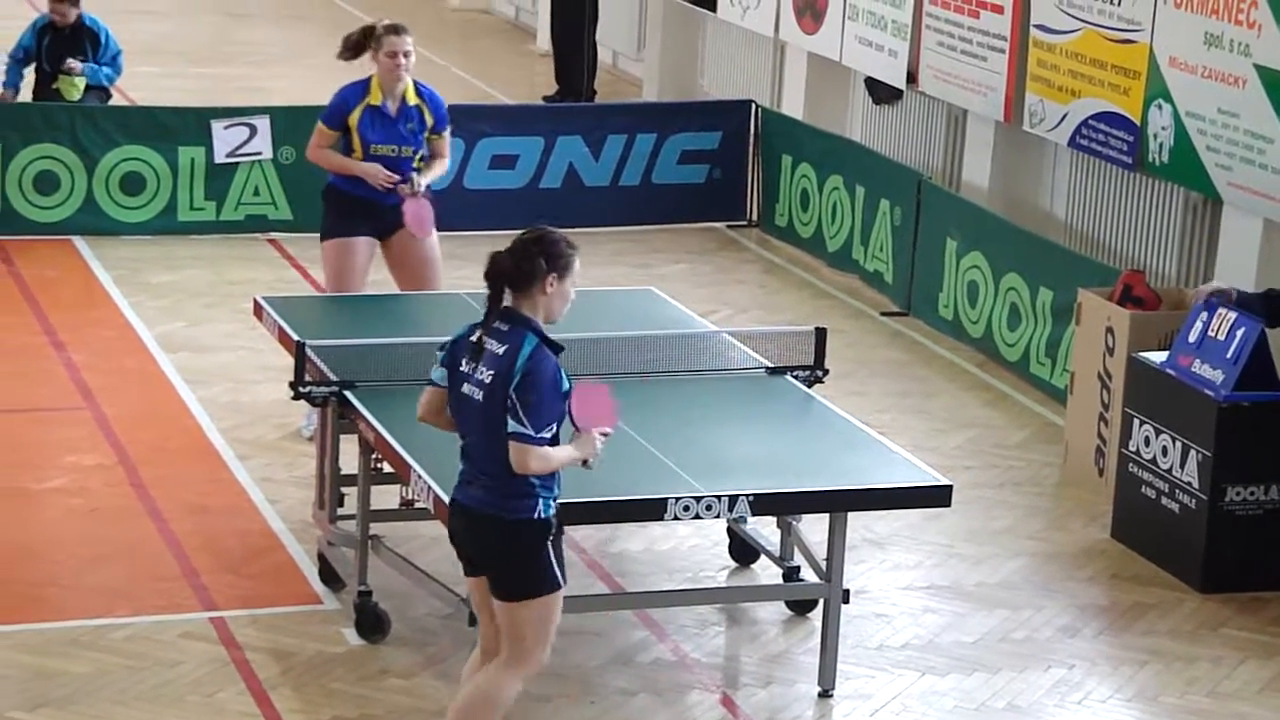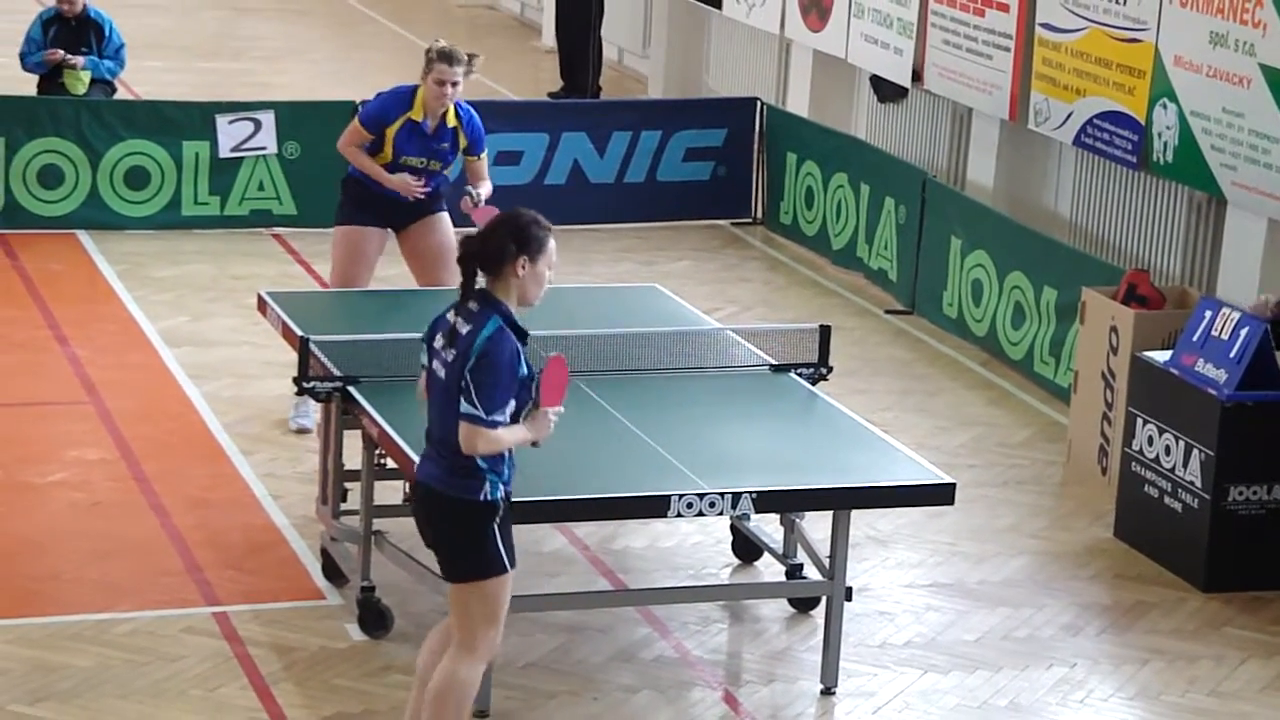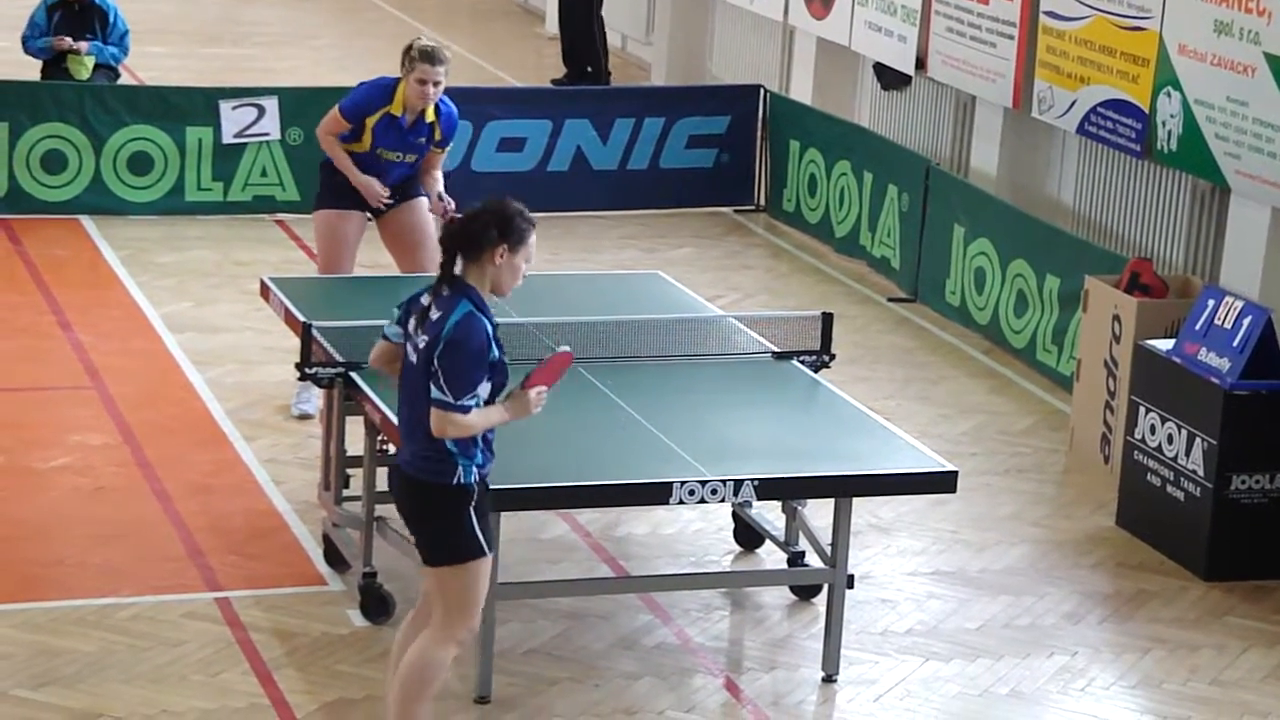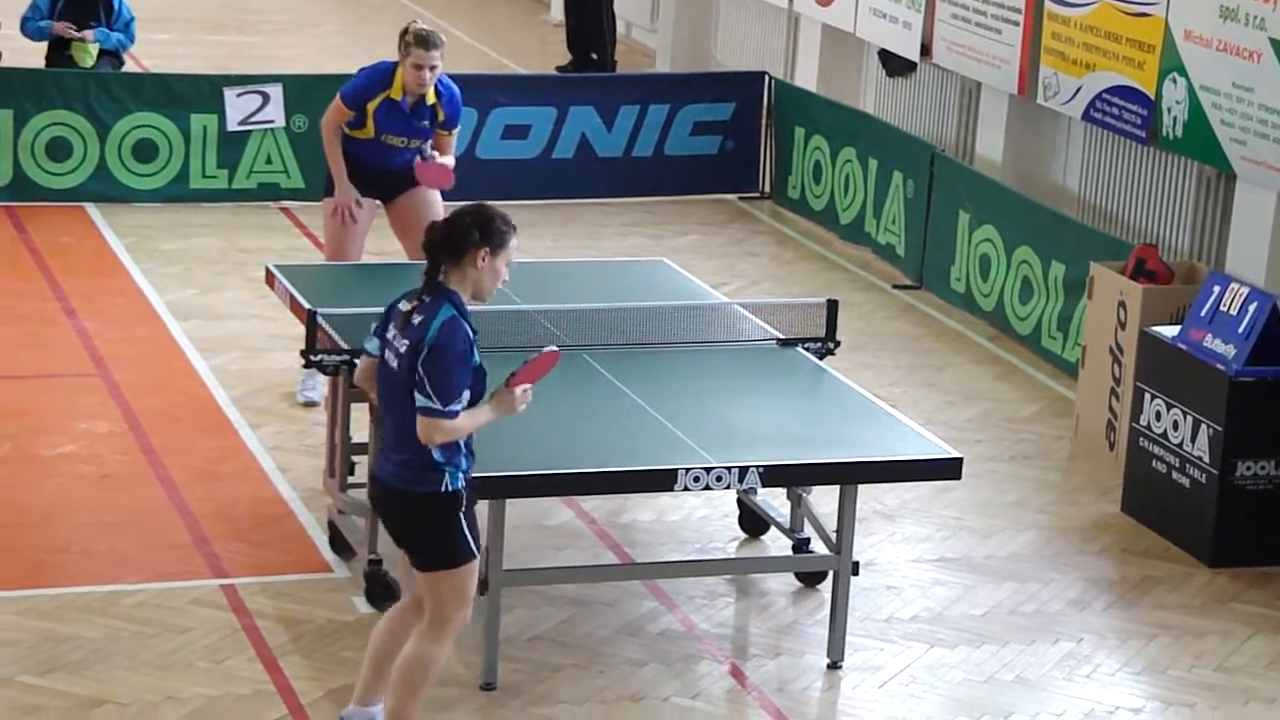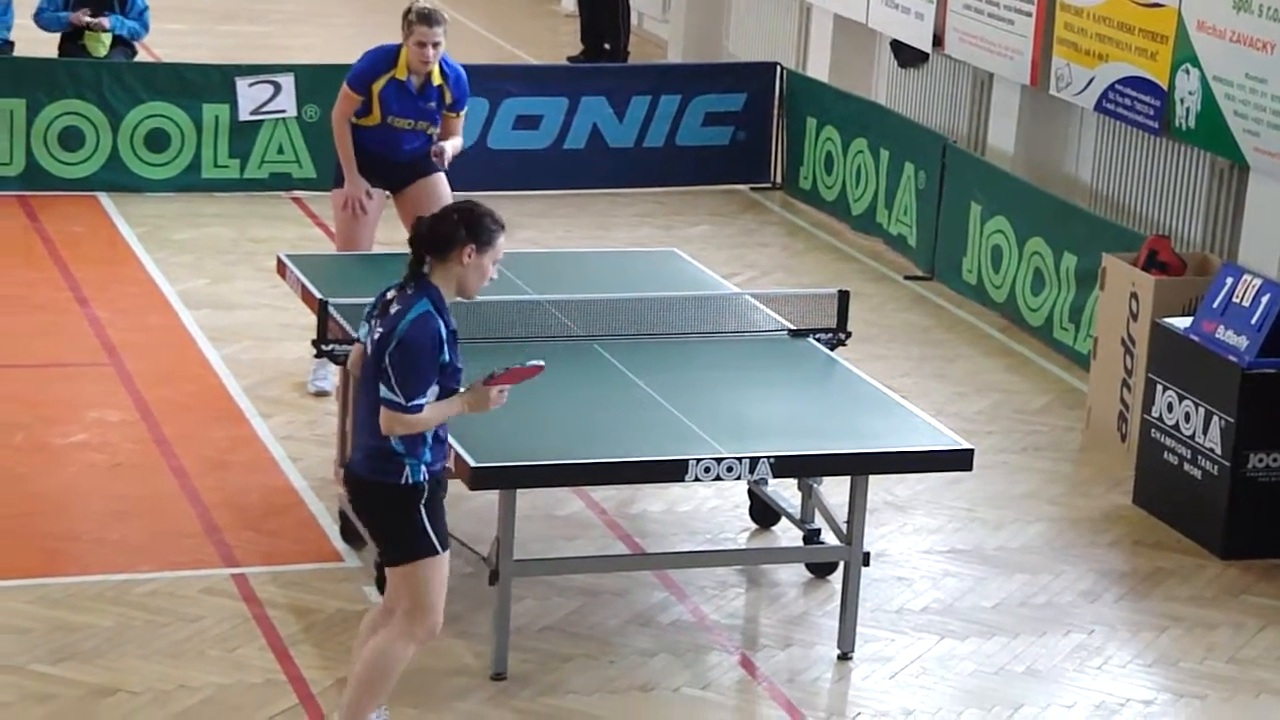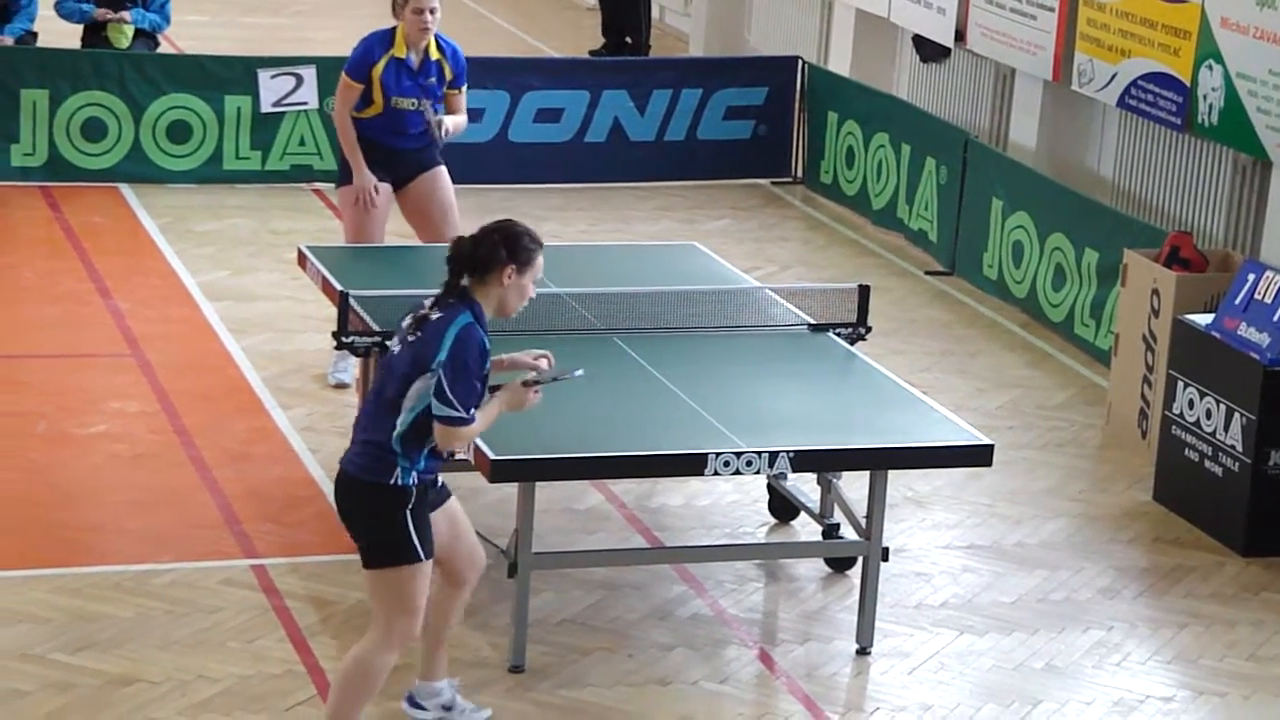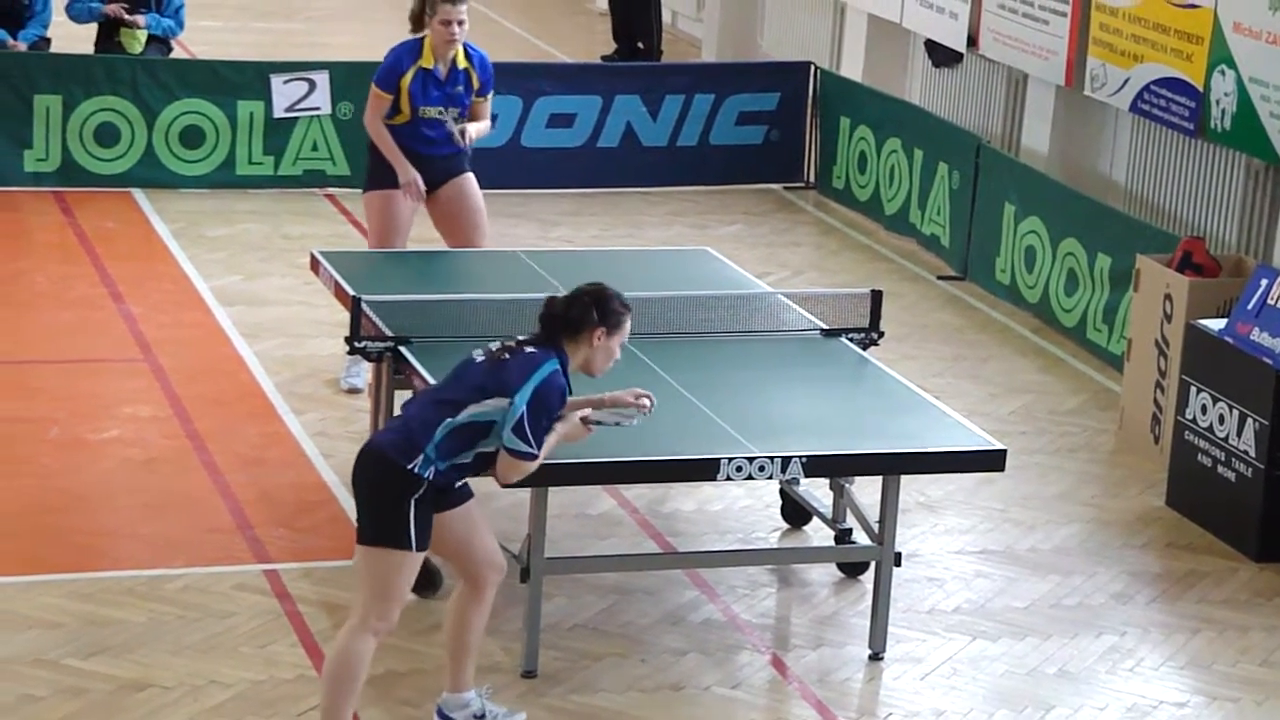
dt=0.4s
person 1, frame 1
left shoulder: (468, 339)
right shoulder: (537, 363)
left elbow: (428, 411)
right elbow: (527, 461)
right wrist: (578, 448)
left hip: (468, 513)
right hip: (519, 525)
left knee: (494, 647)
right knee: (521, 660)
person 1, frame 2
left shoulder: (451, 319)
right shoulder: (499, 345)
right elbow: (475, 440)
right wrist: (529, 429)
left hip: (434, 491)
right hip: (470, 505)
left knee: (462, 626)
right knee: (477, 643)
person 1, frame 3
left shoulder: (426, 301)
right shoulder: (471, 329)
left elbow: (382, 360)
right elbow: (447, 424)
right wrist: (509, 409)
left hip: (414, 476)
right hip: (449, 488)
left knee: (435, 608)
right knee: (456, 627)
person 1, frame 4
left shoulder: (404, 307)
right shoulder: (451, 332)
left elbow: (365, 378)
right elbow: (436, 430)
right wrist: (497, 407)
left hip: (392, 483)
right hip: (431, 494)
left knee: (423, 602)
right knee: (446, 621)
person 1, frame 5
left shoulder: (397, 297)
right shoulder: (424, 326)
left elbow: (359, 363)
right elbow: (396, 421)
right wrist: (467, 402)
left hip: (377, 475)
right hip: (400, 485)
left knee: (403, 604)
right knee: (419, 623)
person 1, frame 6
left shoulder: (442, 312)
right shoulder: (464, 335)
right elbow: (453, 435)
left wrist: (502, 365)
right wrist: (504, 401)
left hip: (405, 478)
right hip: (384, 488)
left knee: (466, 568)
right knee: (395, 628)
person 1, frame 7
left shoulder: (531, 354)
right shoulder: (547, 377)
right elbow: (510, 469)
left wrist: (605, 402)
right wrist: (562, 433)
left hip: (428, 474)
right hip: (401, 475)
left knee: (487, 571)
right knee: (374, 621)
person 2, frame 1
left shoulder: (430, 103)
right shoulder: (350, 99)
left elbow: (442, 158)
right elbow: (316, 151)
left wrist: (422, 180)
right wrist: (362, 168)
left hip: (405, 208)
right hip: (350, 208)
right ankle: (319, 404)
person 2, frame 2
left shoulder: (468, 123)
right shoulder: (391, 104)
left elbow: (481, 181)
right elbow: (346, 145)
left wrist: (477, 197)
right wrist: (388, 179)
left hip: (424, 203)
right hip: (366, 198)
right ankle: (308, 394)
person 2, frame 3
left shoulder: (446, 116)
right shoulder: (373, 95)
left elbow: (429, 171)
right elbow: (326, 134)
left wrist: (437, 195)
right wrist: (359, 180)
left hip: (401, 186)
right hip: (346, 183)
left knee: (430, 278)
right ankle: (309, 381)
person 2, frame 4
left shoulder: (449, 97)
right shoulder: (372, 81)
left elbow: (446, 156)
right elbow: (330, 126)
left wrist: (436, 164)
right wrist: (342, 185)
left hip: (409, 175)
right hip: (355, 170)
right ankle: (315, 368)
person 2, frame 5
left shoulder: (454, 79)
right shoulder: (375, 63)
left elbow: (454, 136)
right elbow: (340, 118)
left wrist: (447, 149)
right wrist: (351, 177)
left hip: (418, 163)
right hip: (365, 160)
right ankle: (327, 356)
person 2, frame 6
left shoulder: (451, 56)
right shoulder: (373, 48)
left elbow: (460, 116)
right elbow: (341, 112)
left wrist: (447, 122)
right wrist: (359, 170)
left hip: (420, 155)
right hip: (369, 154)
right ankle: (345, 351)
person 2, frame 7
left shoulder: (478, 64)
right shoulder: (402, 59)
left elbow: (483, 121)
right elbow: (373, 119)
left wrist: (471, 131)
right wrist: (403, 167)
left hip: (450, 161)
right hip: (396, 160)
left knee: (476, 254)
right ankle: (359, 355)
